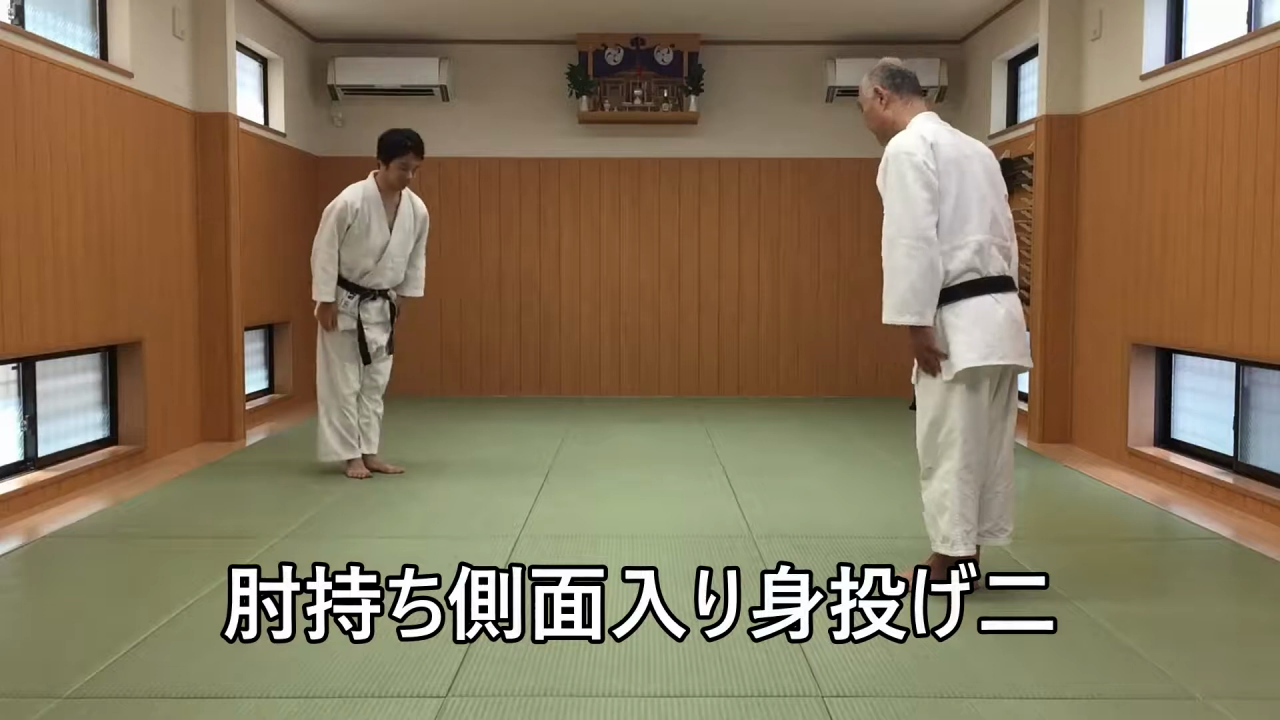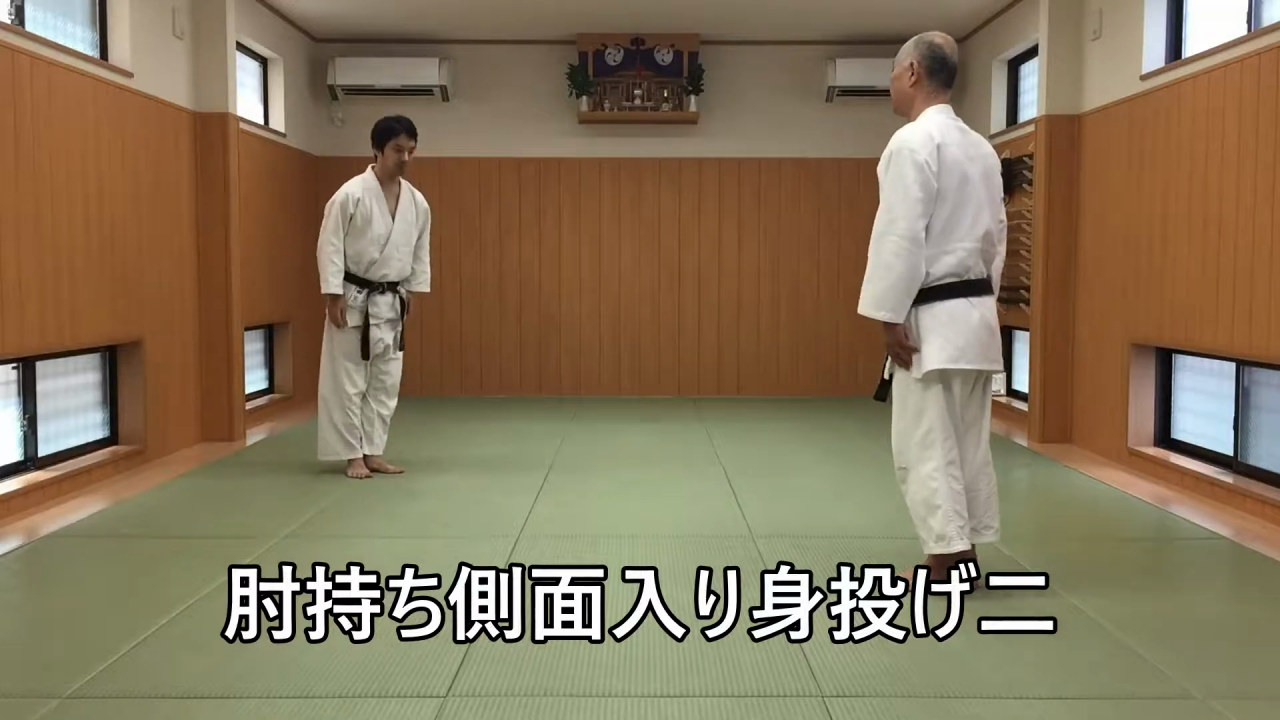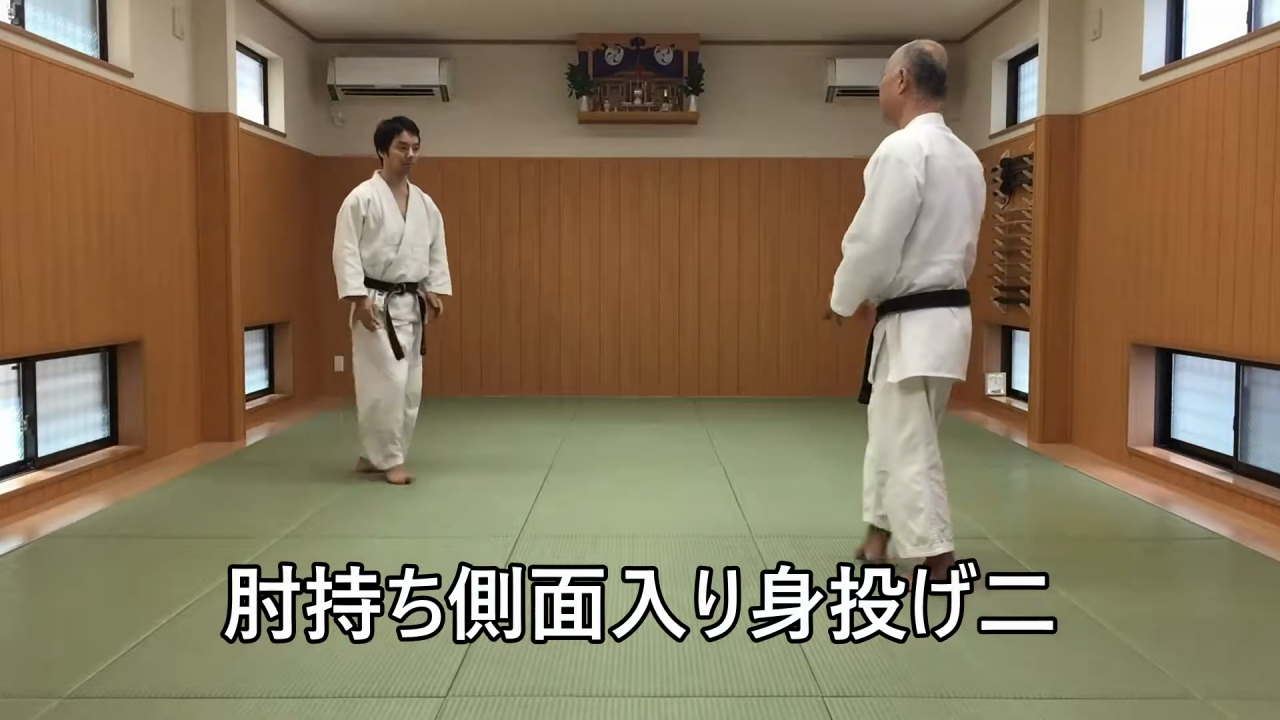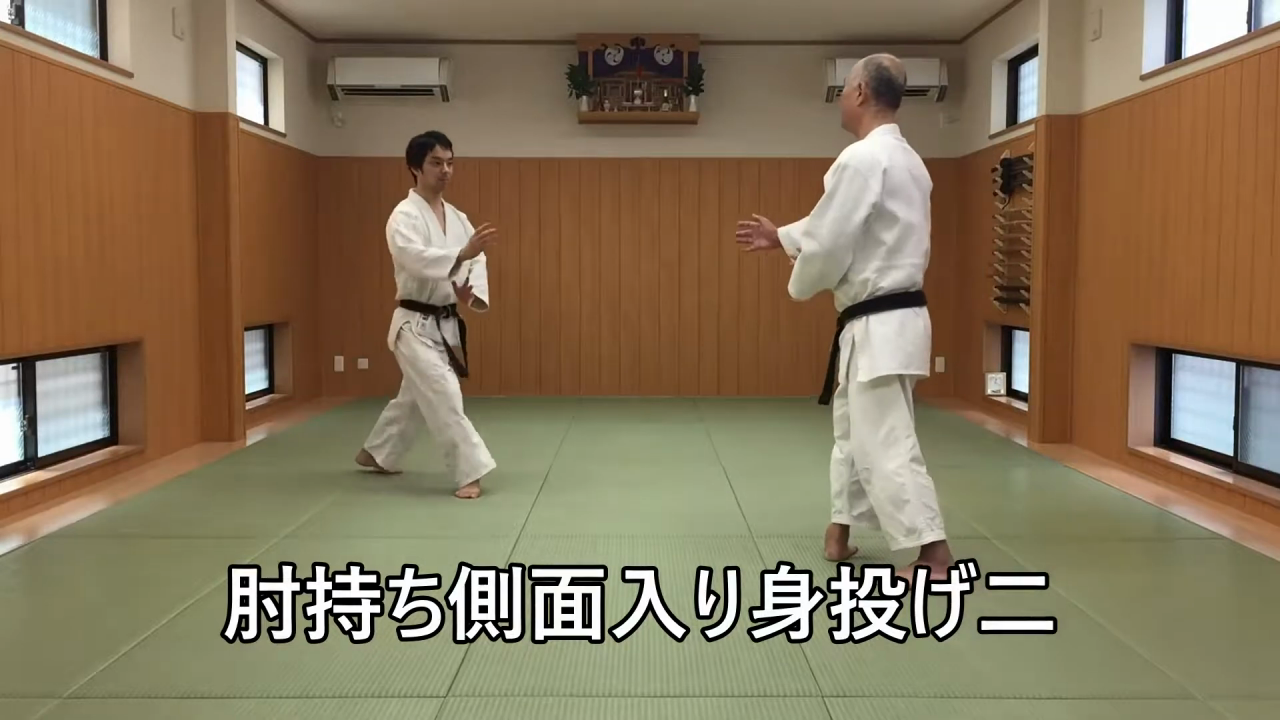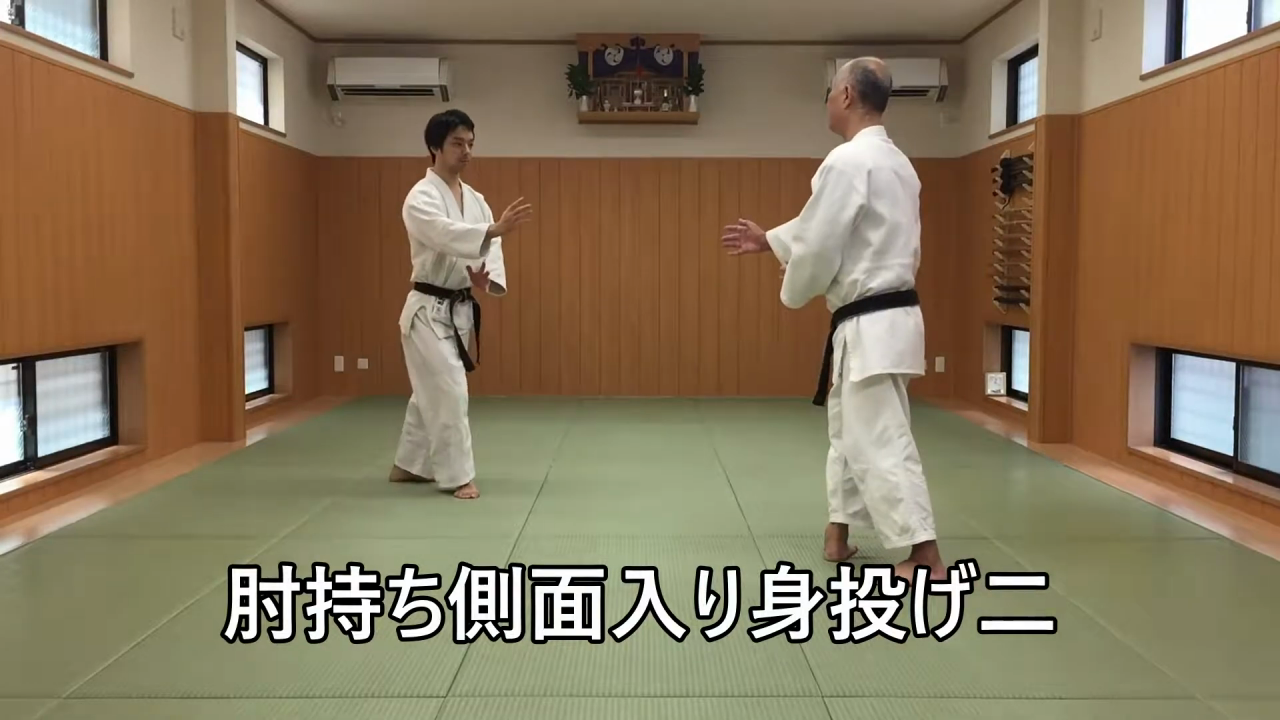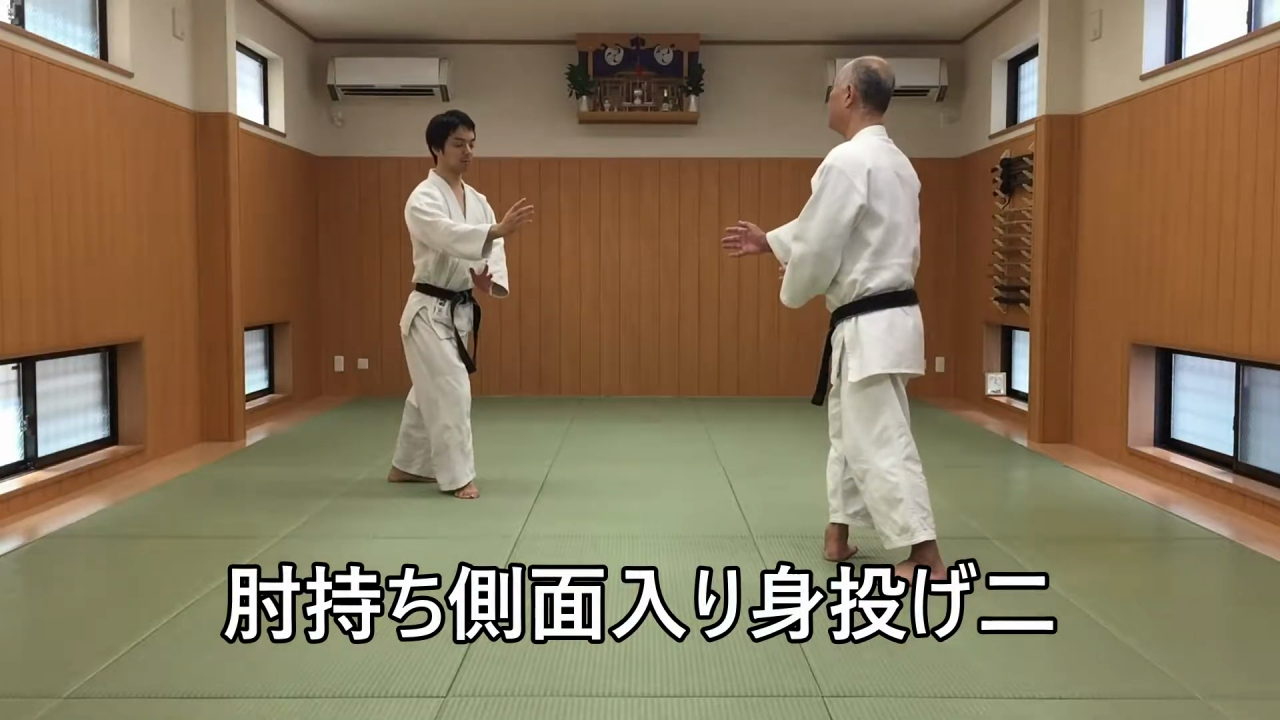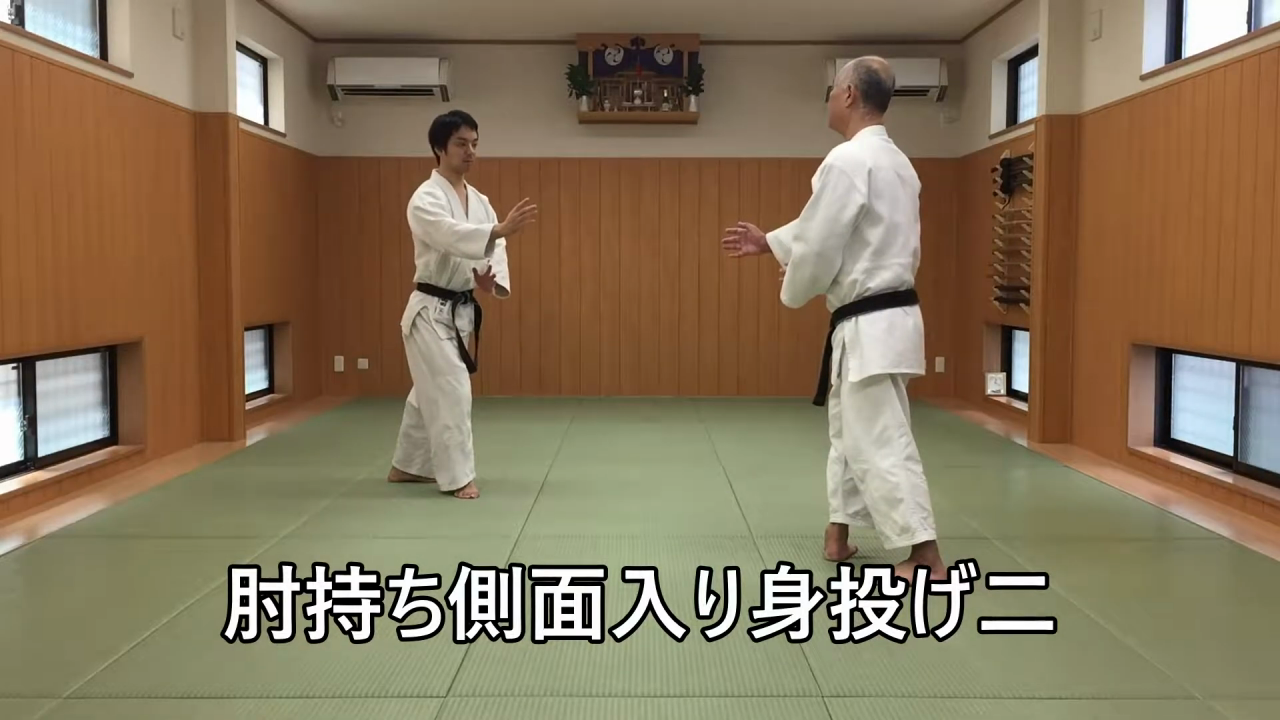
dt=0.4s
person 1, frame 1
left shoulder: (908, 148)
right shoulder: (974, 148)
left elbow: (912, 240)
right elbow: (1003, 234)
left wrist: (915, 322)
left hip: (960, 317)
right hip: (1000, 310)
left knee: (949, 445)
right knee: (987, 443)
left ankle: (950, 559)
right ankle: (965, 551)
person 1, frame 2
left shoulder: (914, 141)
right shoulder: (980, 147)
left elbow: (899, 238)
right elbow: (994, 236)
left wrist: (890, 318)
left hip: (933, 315)
right hip: (976, 310)
left knee: (924, 446)
right knee: (967, 442)
left ankle: (948, 558)
right ankle: (963, 549)
person 1, frame 3
left shoulder: (903, 149)
right shoulder: (964, 156)
left elbow: (875, 243)
left wrist: (842, 297)
left hip: (914, 323)
right hip: (947, 313)
left knee: (907, 448)
right knee: (890, 432)
left ankle: (938, 563)
right ankle: (880, 534)
person 1, frame 4
left shoulder: (863, 158)
right shoulder: (905, 159)
left elbow: (830, 241)
left wrist: (801, 284)
right wrist: (781, 237)
left hip: (878, 325)
right hip: (894, 317)
left knee: (887, 446)
right knee: (853, 430)
left ankle: (933, 554)
right ankle: (841, 532)
person 1, frame 5
left shoulder: (848, 160)
right shoulder: (895, 161)
left elbow: (819, 244)
left wrist: (792, 292)
right wrist: (768, 240)
left hip: (870, 324)
right hip: (885, 316)
left knee: (881, 444)
right knee: (848, 432)
left ankle: (926, 556)
right ankle: (839, 533)
person 1, frame 6
left shoulder: (848, 160)
right shoulder: (894, 161)
left elbow: (819, 243)
left wrist: (792, 292)
right wrist: (769, 241)
left hip: (869, 325)
right hip: (885, 317)
left knee: (880, 444)
right knee: (848, 432)
left ankle: (926, 557)
right ankle: (839, 534)
person 1, frame 7
left shoulder: (848, 160)
right shoulder: (894, 161)
left elbow: (820, 244)
left wrist: (793, 292)
right wrist: (769, 242)
left hip: (870, 325)
right hip: (884, 317)
left knee: (881, 444)
right knee: (849, 432)
left ankle: (926, 557)
right ankle: (839, 535)
person 2, frame 1
left shoulder: (417, 210)
right shoulder: (351, 201)
left elbow: (415, 258)
right elbow: (324, 251)
left wrist: (403, 297)
right wrist: (325, 302)
left hip: (381, 306)
right hip: (345, 303)
left knee: (374, 384)
right knee: (342, 383)
left ankle: (368, 452)
right ankle: (351, 455)
person 2, frame 2
left shoulder: (416, 201)
right shoulder: (351, 194)
left elbow: (420, 251)
right elbow: (330, 247)
left wrist: (411, 292)
right wrist: (334, 297)
left hip: (391, 302)
right hip: (354, 299)
left knee: (385, 383)
right knee: (347, 382)
left ankle: (372, 452)
right ankle: (351, 455)
person 2, frame 3
left shoulder: (424, 203)
right shoulder: (361, 198)
left elbow: (436, 251)
right elbow: (345, 252)
left wrist: (436, 290)
right wrist: (361, 298)
left hip: (411, 304)
right hip: (375, 304)
left knee: (408, 386)
right knee: (388, 384)
left ankle: (376, 455)
right ankle: (388, 459)
person 2, frame 4
left shoulder: (458, 217)
right shoulder: (404, 216)
left elbow: (477, 262)
right elbow: (415, 257)
left wrist: (472, 291)
right wrist: (463, 252)
left hip: (446, 322)
right hip: (416, 324)
left knee: (414, 396)
right knee: (445, 397)
left ankle: (374, 454)
right ankle: (469, 472)
person 2, frame 5
left shoulder: (474, 199)
right shoulder: (421, 197)
left elbow: (489, 245)
right elbow: (446, 234)
left wrist: (488, 276)
right wrist: (496, 229)
left hip: (458, 309)
right hip: (429, 310)
left knee: (431, 393)
right knee: (449, 393)
left ankle: (409, 465)
right ankle: (458, 475)
person 2, frame 6
left shoulder: (476, 200)
right shoulder: (423, 199)
left elbow: (490, 246)
right elbow: (448, 235)
left wrist: (491, 278)
right wrist: (498, 229)
left hip: (459, 310)
right hip: (430, 311)
left knee: (429, 391)
right knee: (452, 391)
left ankle: (407, 465)
right ankle: (458, 476)
person 2, frame 7
left shoulder: (478, 201)
right shoulder: (426, 199)
left elbow: (492, 246)
right elbow: (451, 236)
left wrist: (493, 278)
right wrist: (501, 230)
left hip: (460, 310)
right hip: (431, 310)
left knee: (430, 391)
right knee: (452, 392)
left ankle: (407, 465)
right ankle: (458, 476)
